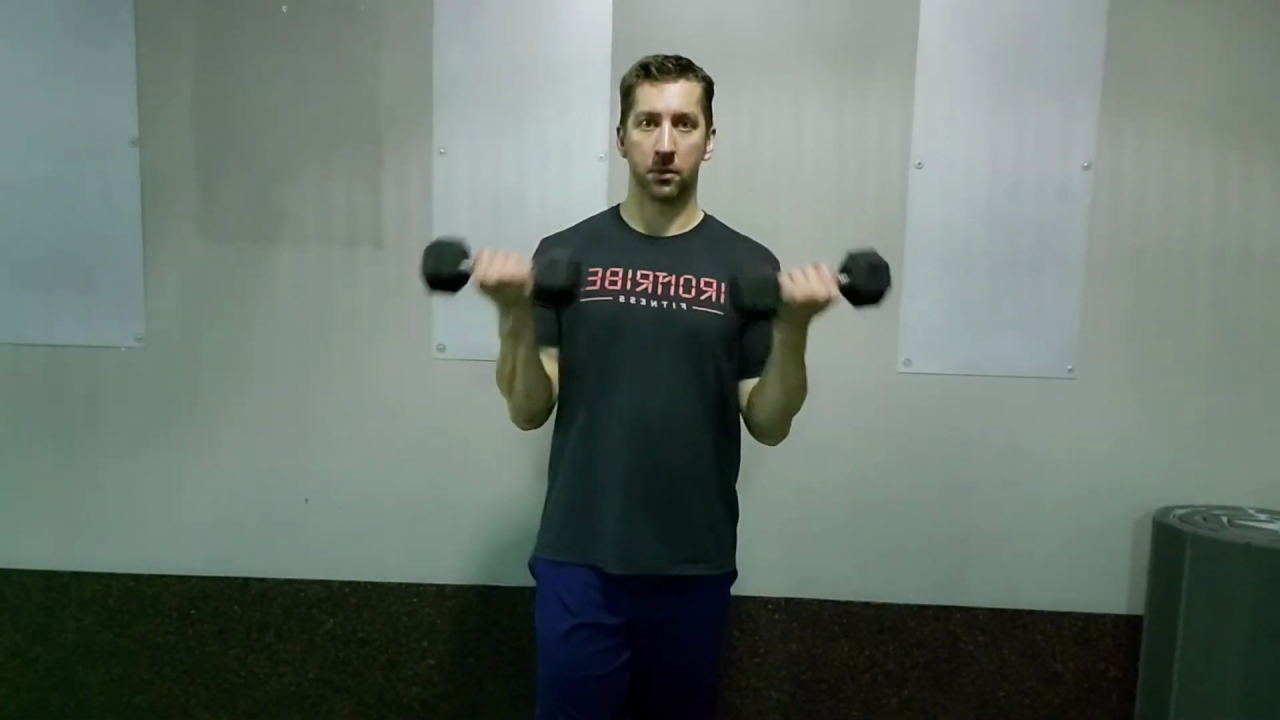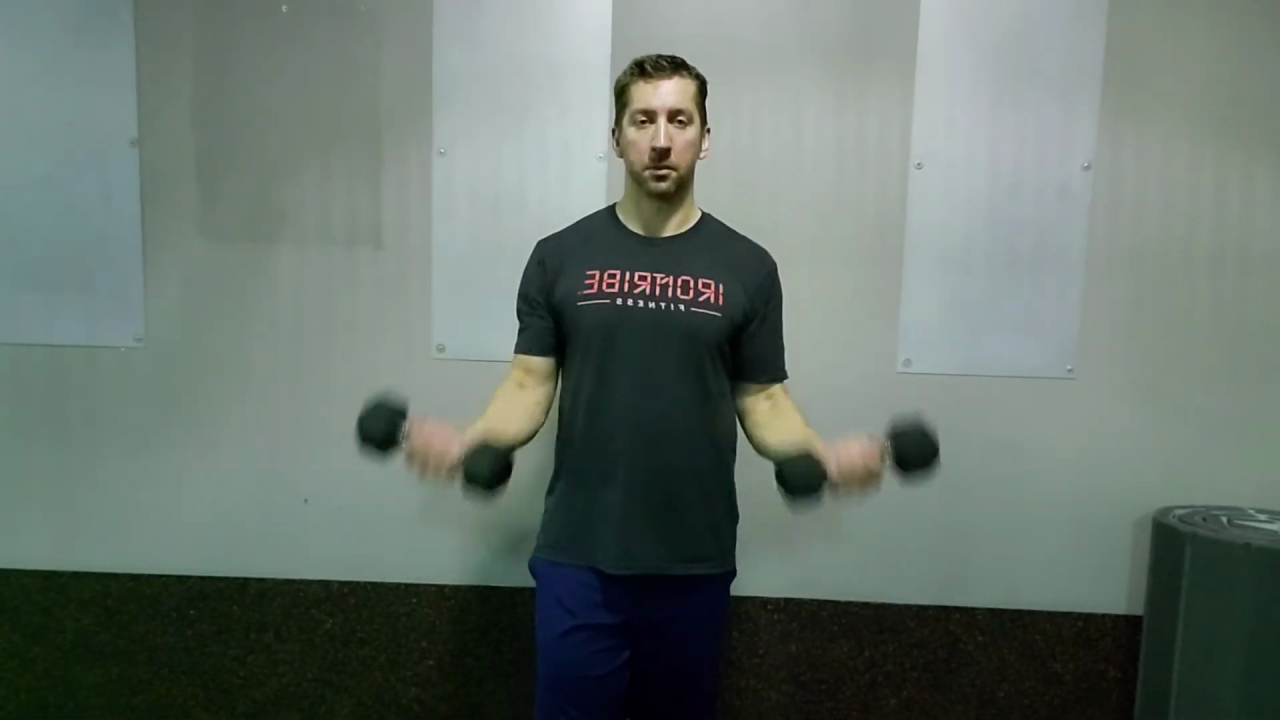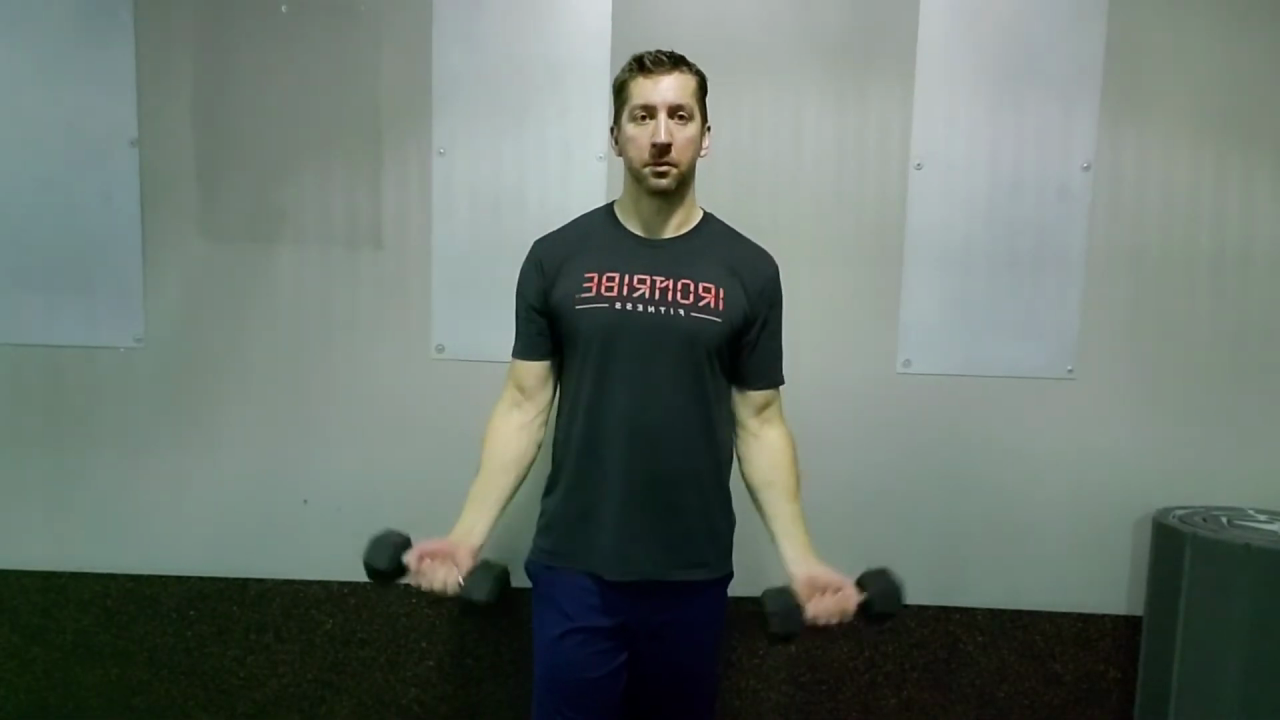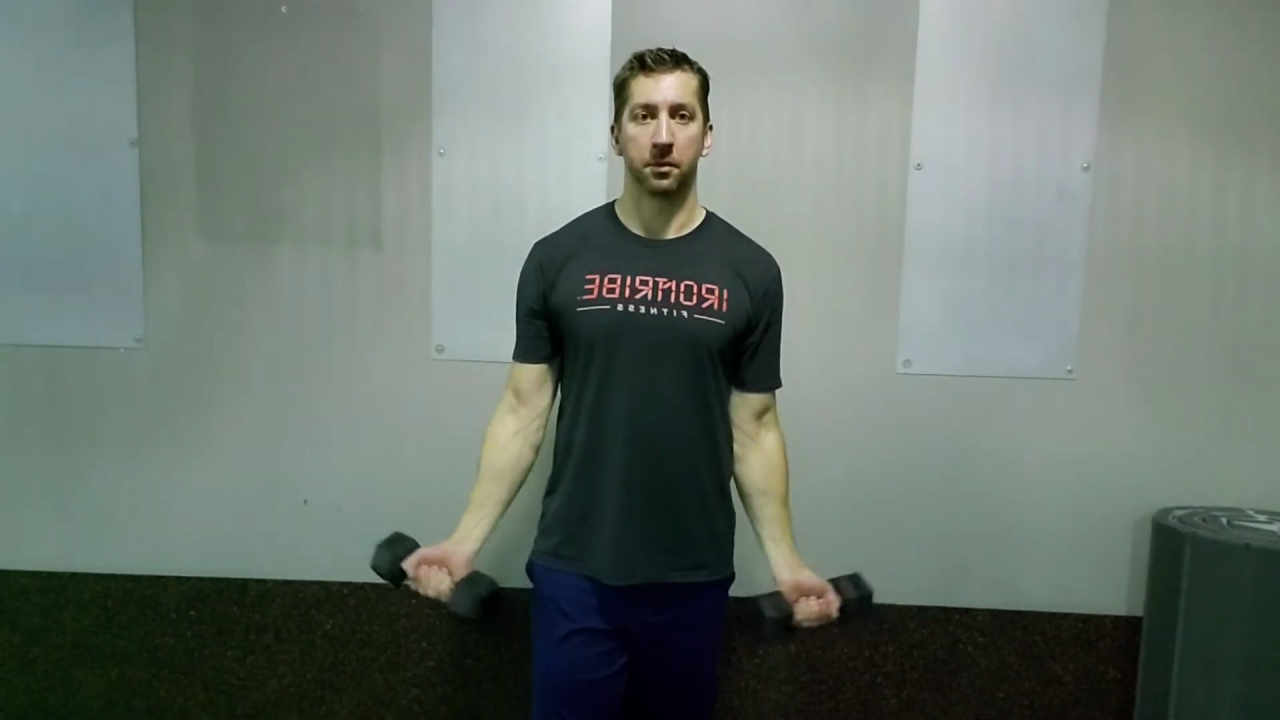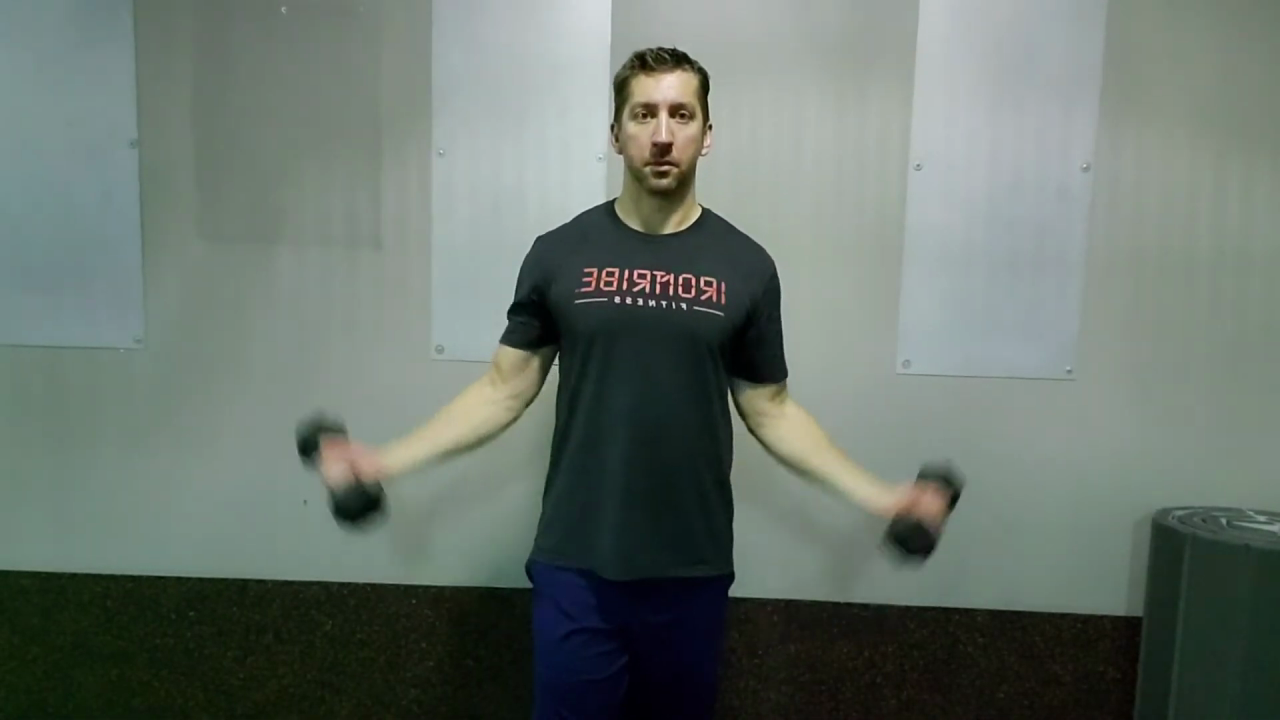
dt=0.3s
person 1, frame 1
left shoulder: (746, 264)
right shoulder: (566, 254)
left elbow: (768, 423)
right elbow: (530, 409)
left wrist: (794, 331)
right wrist: (513, 313)
left hip: (695, 560)
right hip: (580, 554)
person 1, frame 2
left shoulder: (746, 266)
right shoulder: (560, 256)
left elbow: (761, 405)
right elbow: (528, 394)
left wrist: (821, 452)
right wrist: (470, 439)
left hip: (695, 560)
right hip: (579, 556)
person 1, frame 3
left shoulder: (748, 268)
right shoulder: (555, 257)
left elbow: (758, 420)
right elbow: (524, 405)
left wrist: (798, 555)
right wrist: (469, 533)
left hip: (692, 569)
right hip: (574, 563)
person 1, frame 4
left shoulder: (749, 270)
right shoulder: (557, 258)
left elbow: (754, 426)
right elbow: (522, 410)
left wrist: (784, 559)
right wrist: (467, 540)
left hip: (693, 571)
right hip: (575, 566)
person 1, frame 5
left shoulder: (745, 265)
right shoulder: (559, 253)
left elbow: (769, 410)
right elbow: (505, 390)
left wrist: (870, 491)
right wrist: (391, 458)
left hip: (692, 564)
right hip: (576, 561)
